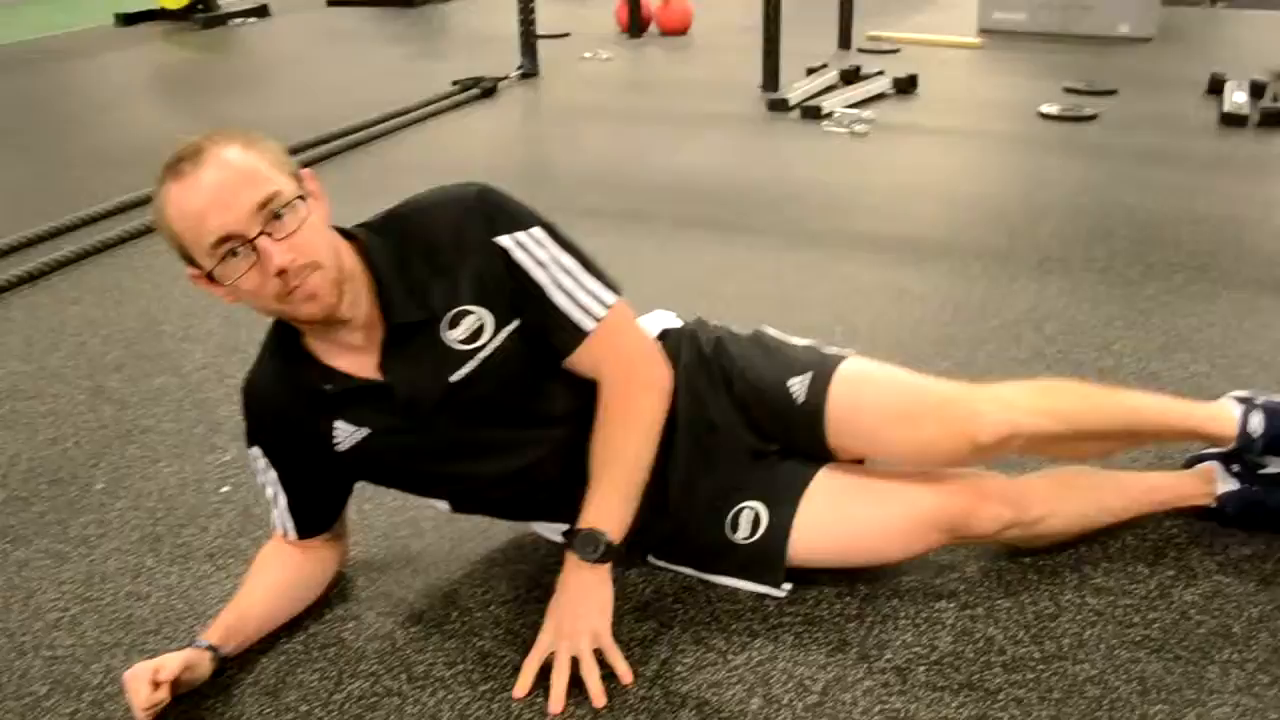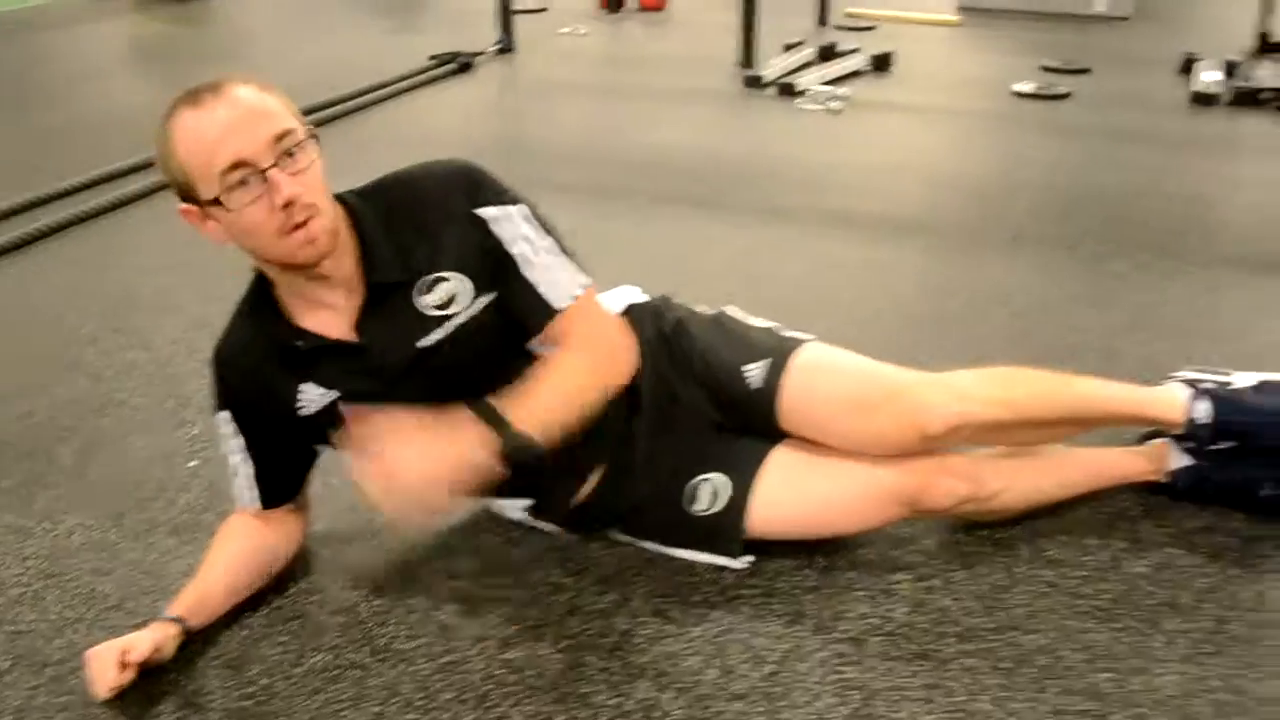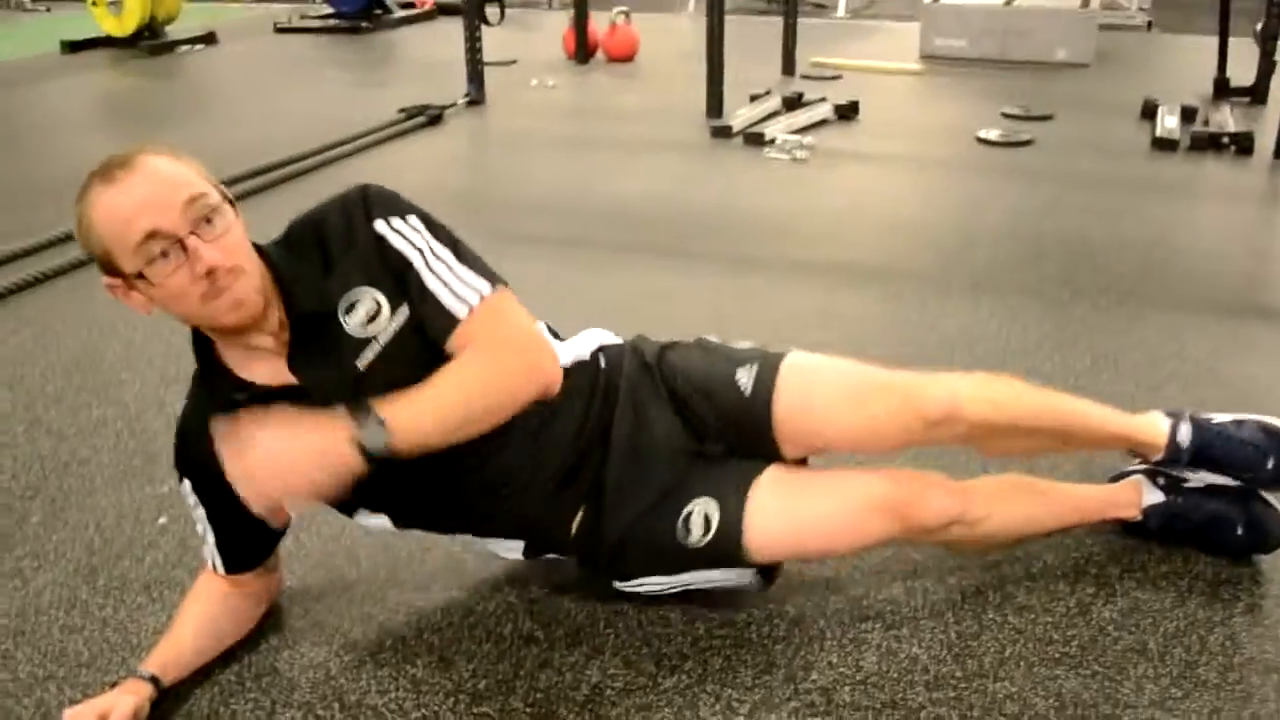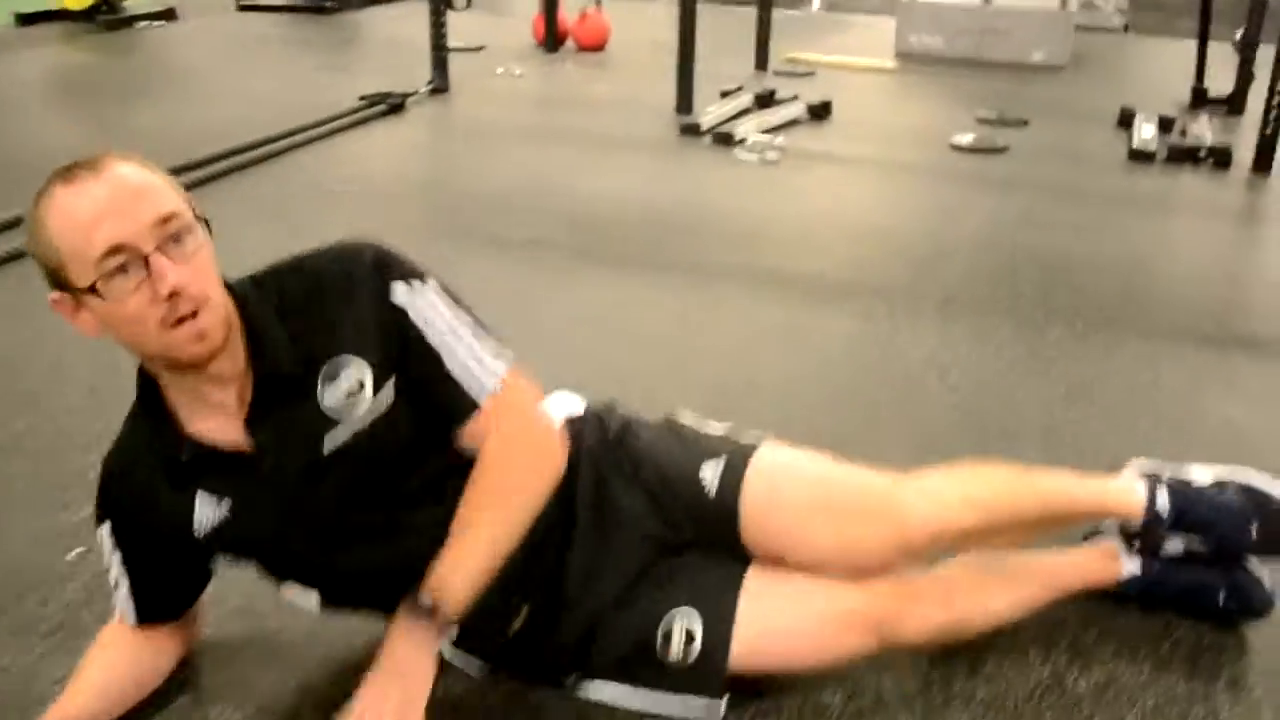
dt=0.4s
person 1, frame 1
left shoulder: (466, 226)
right shoulder: (287, 408)
left elbow: (633, 364)
right elbow: (309, 542)
left wrist: (586, 564)
left hip: (699, 385)
right hip: (673, 512)
left knee: (971, 425)
right knee: (968, 512)
person 1, frame 2
left shoulder: (444, 201)
right shoulder: (257, 368)
left elbow: (601, 349)
right elbow: (275, 517)
left wrist: (480, 443)
right wrist: (170, 624)
left hip: (659, 360)
right hip: (622, 485)
left knee: (918, 418)
right knee: (926, 486)
right ankle: (1165, 466)
person 1, frame 3
left shoulder: (355, 229)
right shoulder: (214, 436)
left elbow: (522, 356)
right elbow: (244, 575)
left wrist: (352, 435)
left hip: (637, 397)
right hip: (611, 524)
left knee: (928, 408)
right knee: (913, 505)
left ankle: (1165, 437)
right ankle: (1138, 503)
person 1, frame 4
left shoulder: (351, 289)
right shoulder: (146, 487)
left elbow: (527, 439)
left hip: (604, 482)
left knee: (894, 523)
right knee: (898, 612)
left ankle: (1154, 502)
right ankle: (1120, 569)
